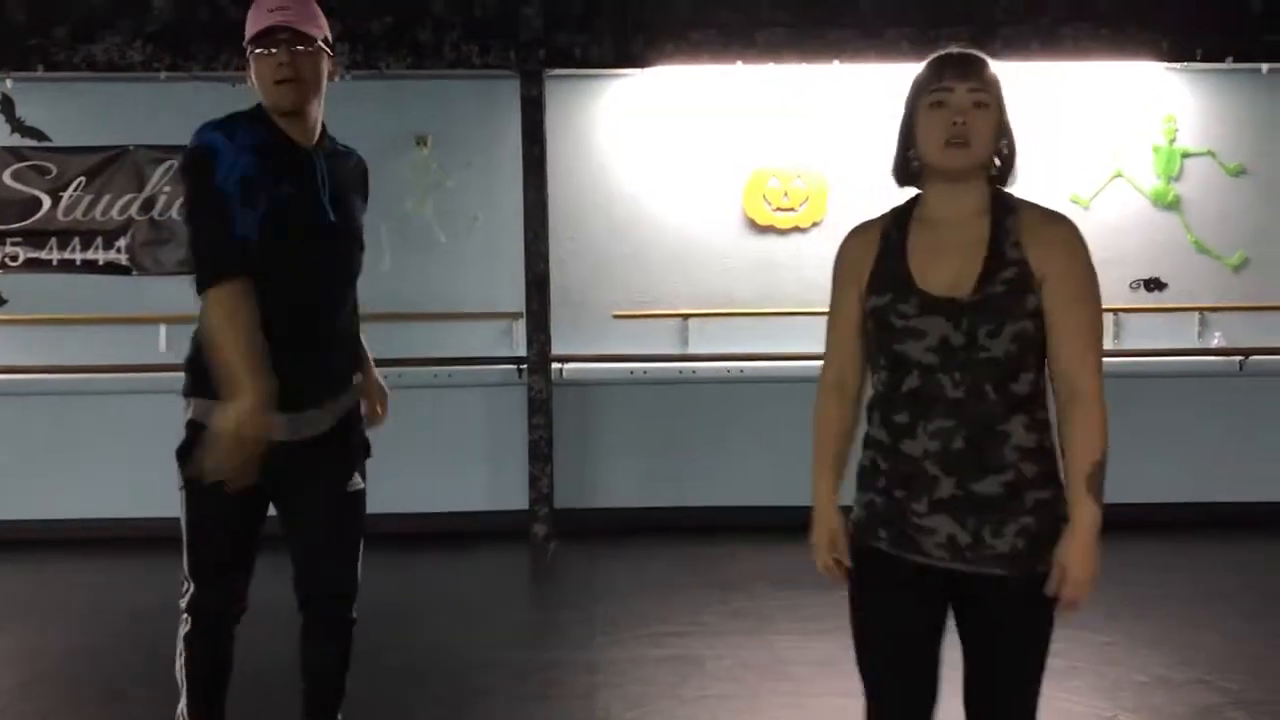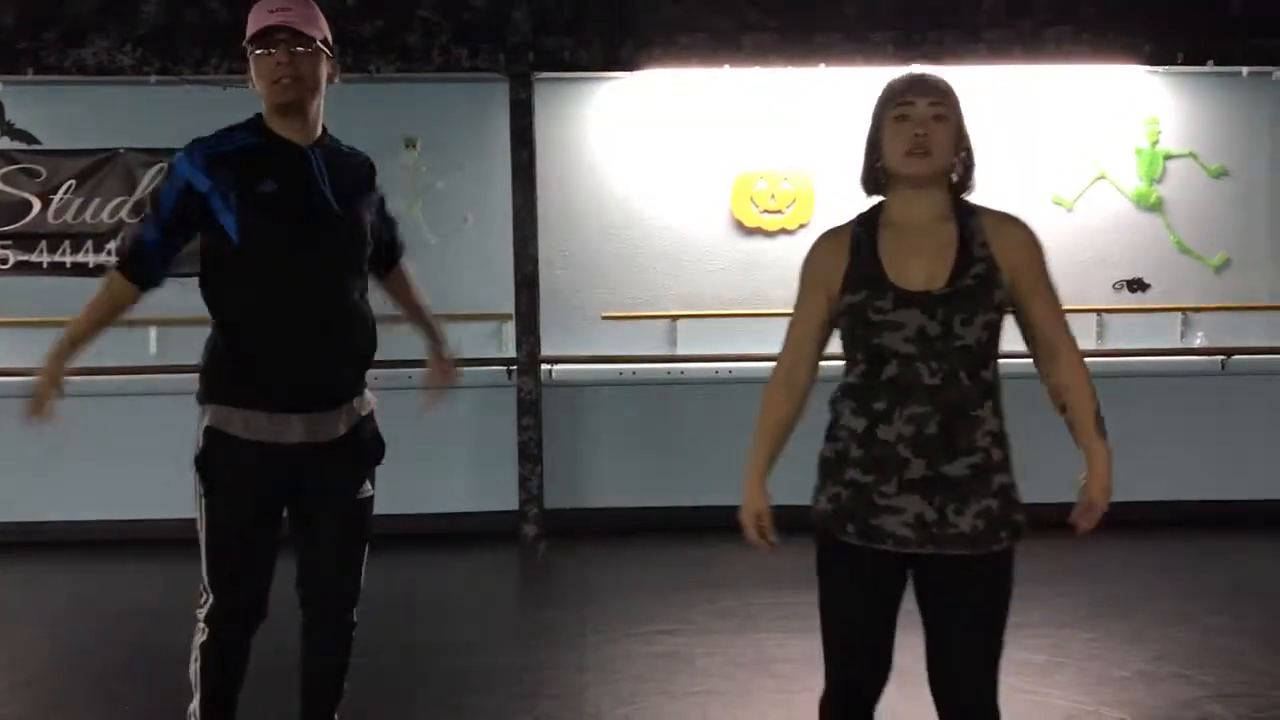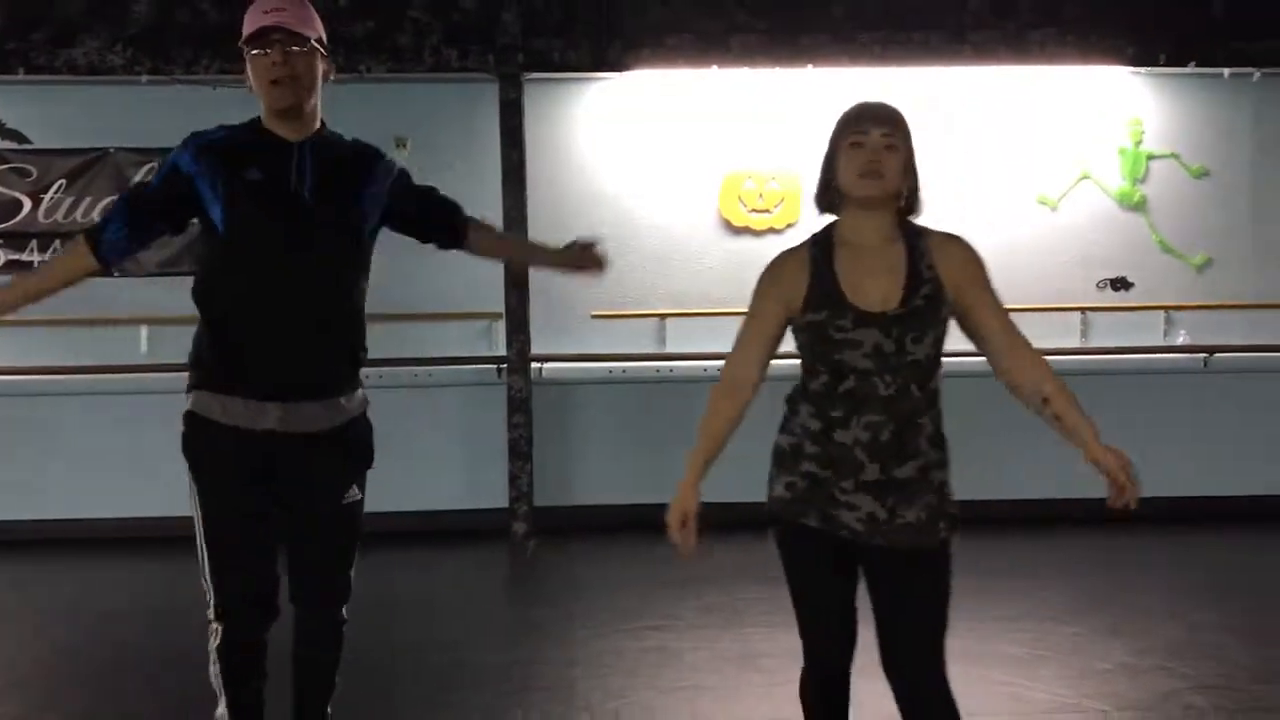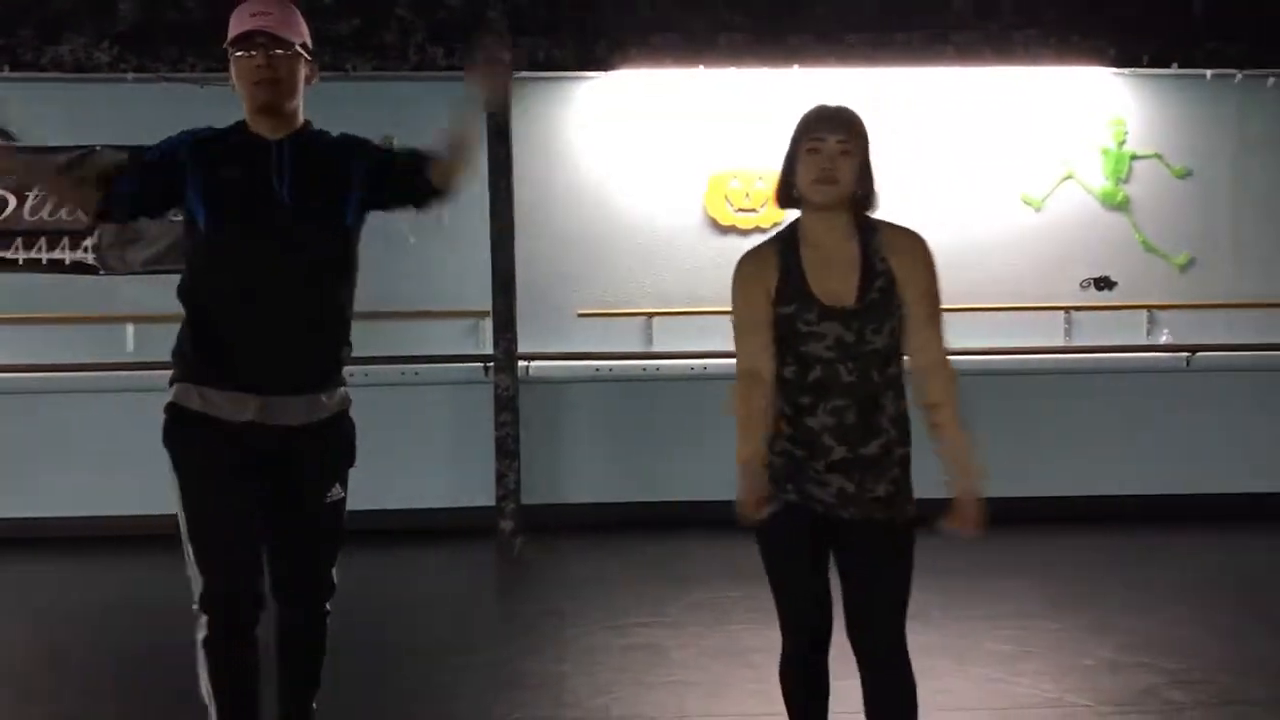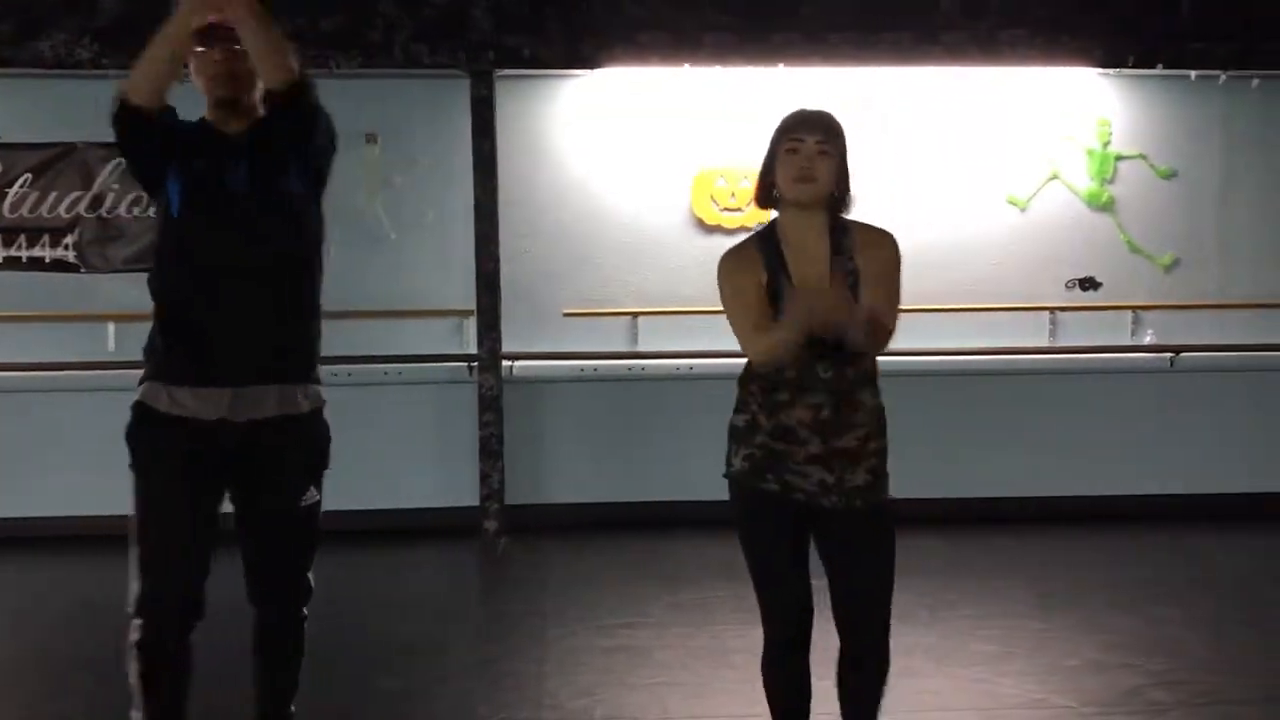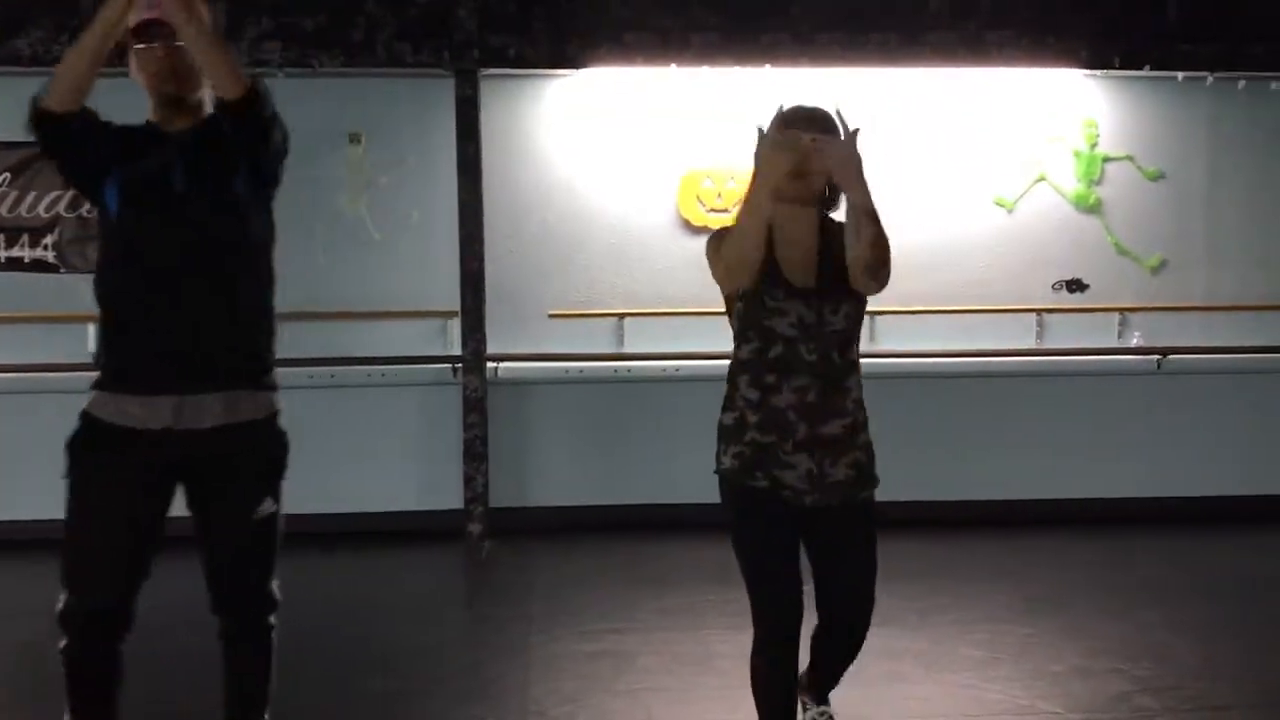
dt=0.2s
person 1, frame 1
left shoulder: (345, 166)
right shoulder: (223, 149)
right elbow: (223, 271)
left wrist: (361, 365)
right wrist: (246, 391)
left hip: (329, 419)
right hip: (234, 415)
left knee: (332, 597)
right knee: (211, 602)
person 1, frame 2
left shoulder: (357, 172)
right shoulder: (212, 163)
left elbow: (384, 260)
right elbow: (142, 264)
left wrist: (431, 335)
right wrist: (62, 352)
left hip: (343, 425)
right hip: (244, 427)
left knee: (333, 602)
right knee: (231, 603)
person 1, frame 3
left shoulder: (366, 169)
right shoulder: (207, 158)
left elbow: (450, 224)
right elbow: (116, 235)
left wrist: (546, 255)
left hip: (330, 420)
right hip: (229, 419)
left knee: (324, 595)
right knee: (239, 602)
person 1, frame 4
left shoulder: (349, 162)
right shoulder: (195, 158)
left elbow: (432, 179)
right elbow: (111, 197)
left wrist: (480, 106)
left hip: (314, 415)
right hip: (212, 412)
left knee: (307, 591)
right knee: (226, 598)
person 1, frame 5
left shoulder: (302, 145)
right shoulder: (171, 149)
left elbow: (293, 89)
right elbow: (133, 103)
left hip: (283, 409)
right hip: (177, 407)
left knee: (282, 592)
right knee: (162, 597)
person 1, frame 6
left shoulder: (248, 136)
right shoulder: (111, 148)
left elbow: (244, 98)
right elbow: (50, 115)
left hip: (237, 415)
right hip: (124, 416)
left knee: (246, 600)
right knee: (90, 608)
person 2, frame 1
left shoulder: (1047, 240)
right shoulder: (868, 247)
left elbow: (1078, 388)
right elbow: (841, 381)
left wrist: (1084, 520)
right wrist: (824, 504)
left hip: (1014, 528)
right hip: (892, 523)
person 2, frame 2
left shoulder: (1003, 241)
right shoulder: (837, 252)
left elbow: (1057, 353)
right elbow: (794, 373)
left wrist: (1098, 459)
right wrist: (755, 477)
left hip: (971, 508)
right hip: (857, 503)
person 2, frame 3
left shoulder: (948, 259)
right shoulder: (793, 271)
left elbow: (1014, 356)
right elbow: (741, 377)
left wrist: (1095, 446)
right wrist: (690, 481)
left hip: (913, 502)
right hip: (810, 498)
right knee: (827, 656)
person 2, frame 4
left shoulder: (903, 251)
right shoulder: (762, 267)
left elbow: (931, 365)
right elbow: (755, 373)
left wrist: (964, 472)
right wrist: (750, 467)
left hip: (877, 479)
right hip: (788, 477)
left knee: (882, 645)
right knee: (804, 635)
person 2, frame 5
left shoulder: (875, 246)
right shoulder: (744, 261)
left elbow: (878, 333)
right elbow: (761, 351)
left wrist: (845, 315)
right wrist: (800, 319)
left hip: (855, 466)
right hip: (765, 467)
left knee: (867, 627)
right knee: (786, 625)
person 2, frame 6
left shoulder: (849, 242)
right shoulder: (734, 242)
left elbow: (872, 275)
right elbow: (734, 276)
left wrist: (859, 192)
right wrist: (764, 191)
left hip: (841, 461)
right hip: (755, 464)
left knee: (849, 613)
right knee: (776, 620)
